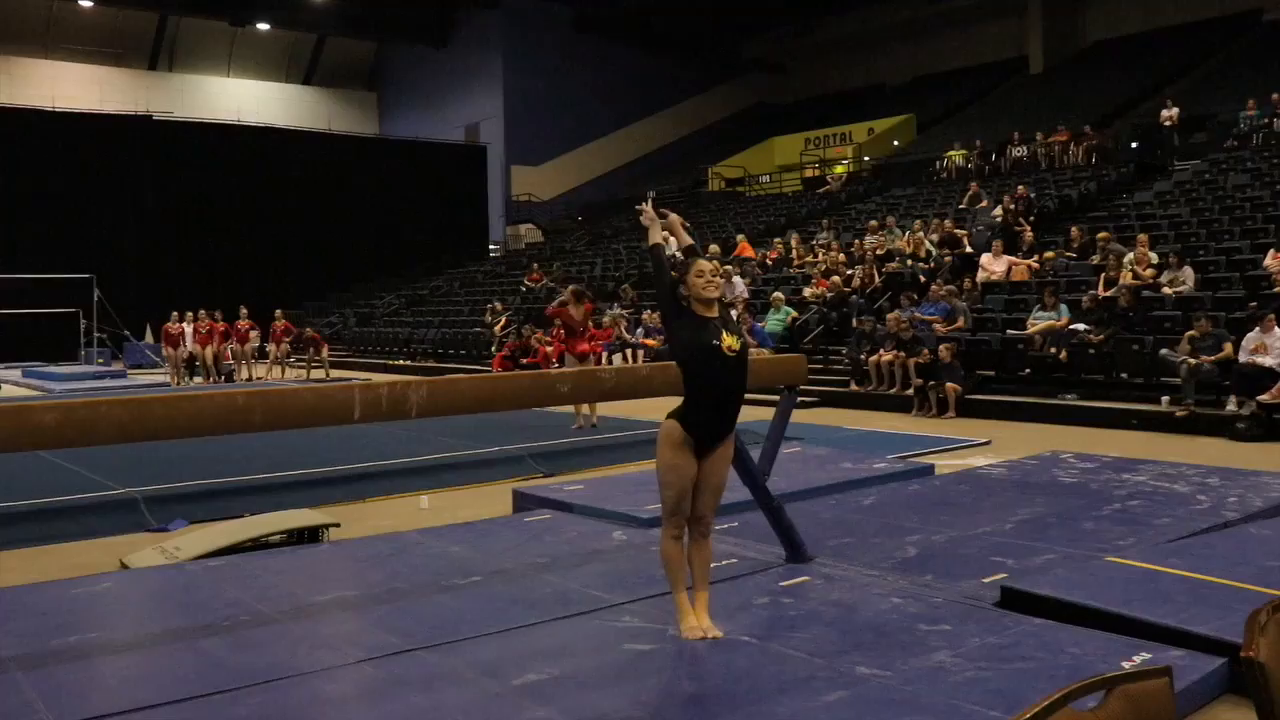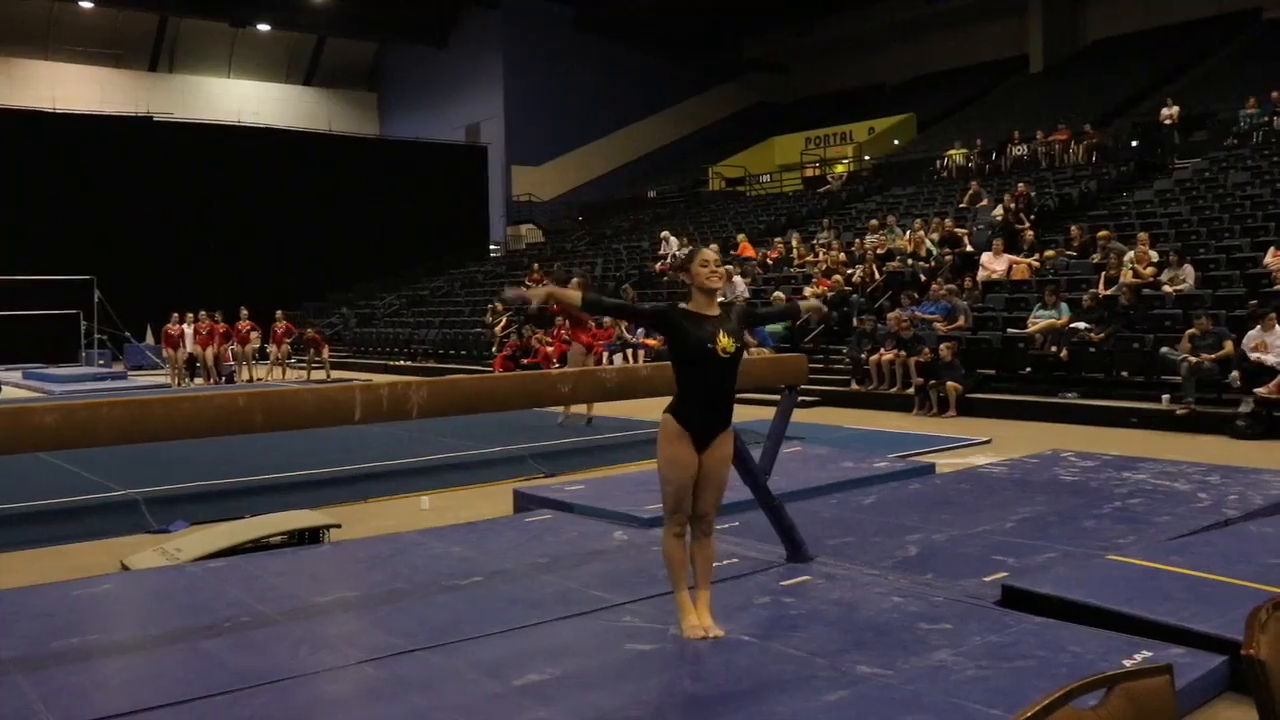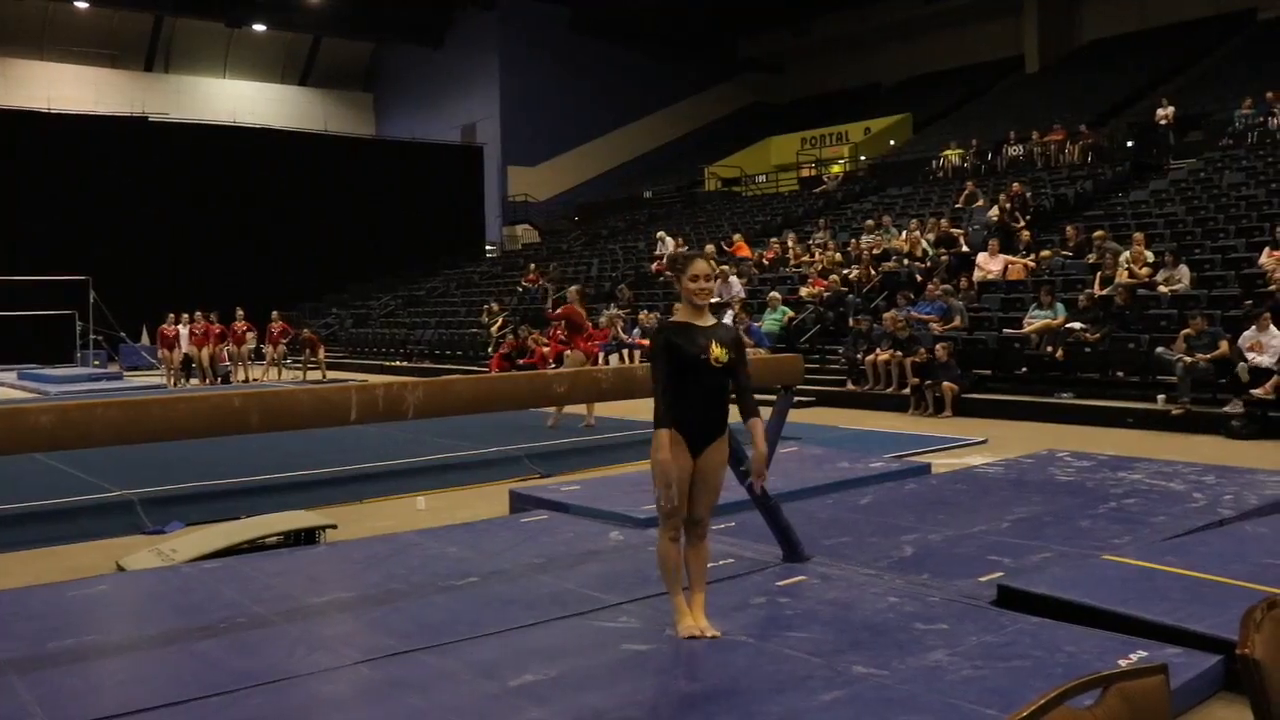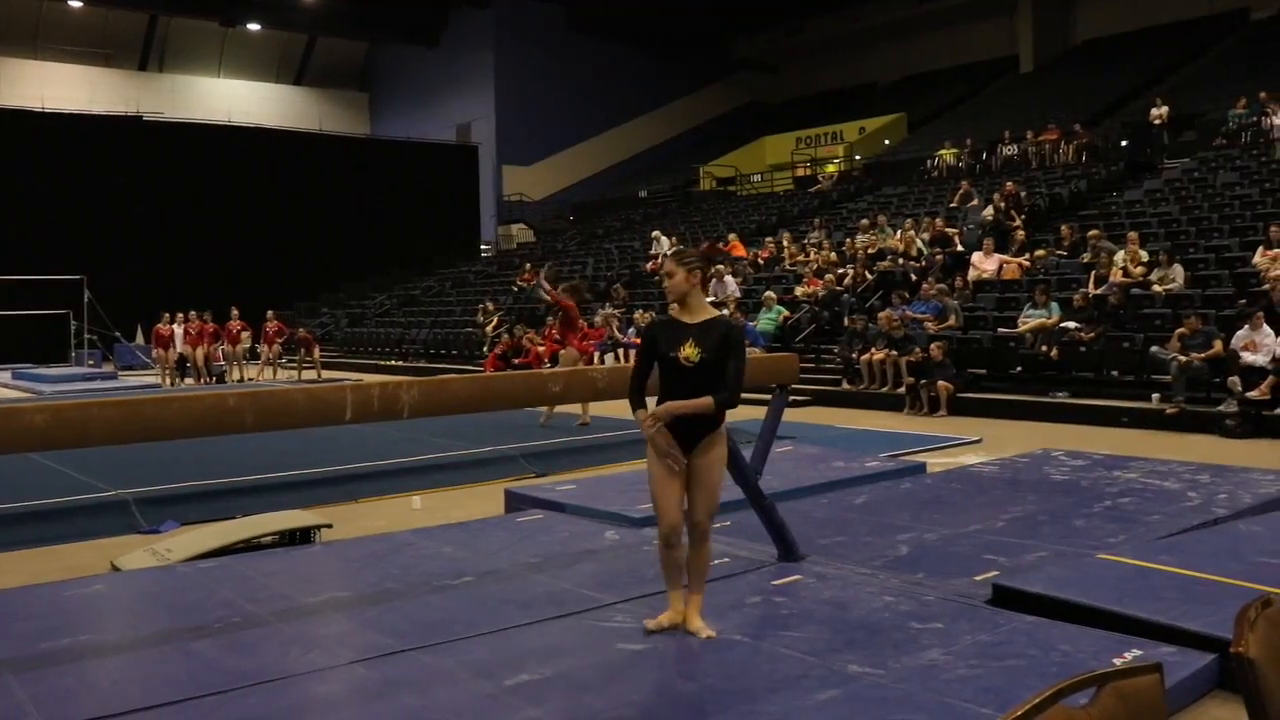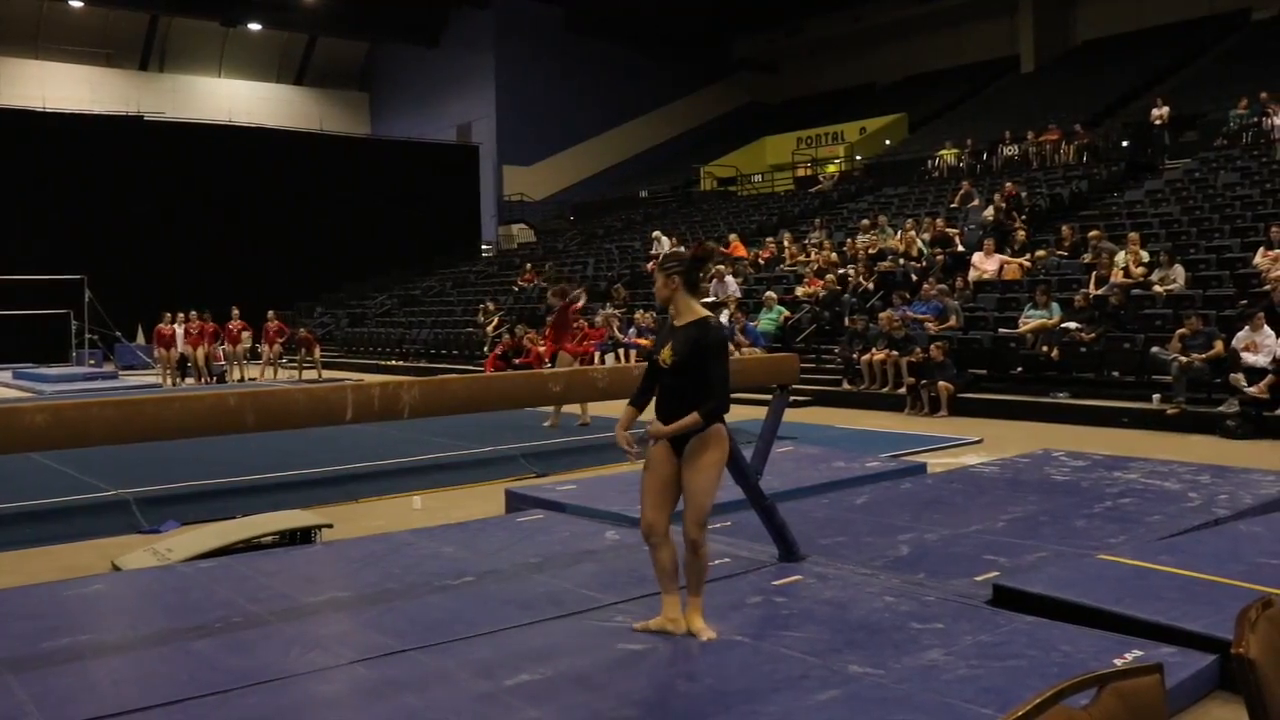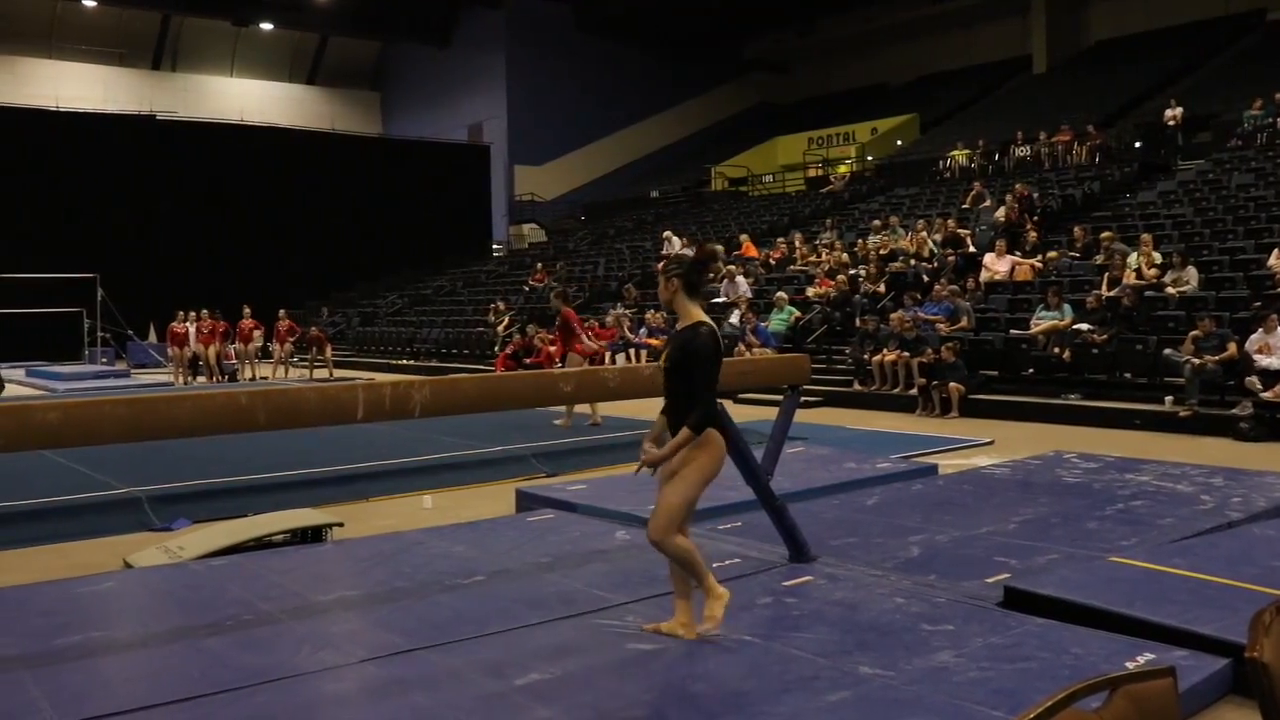
dt=0.2s
person 1, frame 1
left shoulder: (725, 317)
right shoulder: (681, 322)
left elbow: (701, 265)
right elbow: (662, 271)
left wrist: (679, 230)
right wrist: (653, 223)
left hip: (720, 437)
right hip: (684, 432)
left knee: (701, 526)
right knee: (675, 527)
left ankle: (701, 609)
right ankle: (684, 610)
person 1, frame 2
left shoulder: (735, 317)
right shoulder: (675, 316)
left elbow: (778, 312)
right elbow: (617, 308)
left wrist: (809, 305)
right wrist: (556, 294)
left hip: (720, 432)
right hip: (683, 428)
left knee: (705, 523)
right knee: (677, 522)
left ankle: (704, 608)
right ankle: (686, 609)
person 1, frame 3
left shoulder: (728, 333)
right shoulder: (667, 334)
left elbow: (744, 392)
right elbow: (662, 397)
left wrist: (760, 445)
right wrist: (665, 455)
left hip: (713, 439)
right hip: (676, 438)
left knee: (699, 528)
right knee: (673, 527)
left ankle: (699, 608)
right ankle: (682, 611)
person 1, frame 4
left shoulder: (727, 329)
right shoulder: (658, 329)
left elbow: (731, 394)
right elbow: (637, 386)
left wrist: (681, 406)
right wrist: (648, 428)
left hip: (708, 437)
right hip: (668, 436)
left knee: (700, 527)
right knee: (670, 529)
left ankle: (694, 610)
right ankle: (675, 607)
person 1, frame 5
left shoulder: (709, 331)
right shoulder: (668, 329)
left elbow: (718, 401)
right elbow: (648, 383)
left wrist: (670, 431)
right wrist: (624, 423)
left hip: (705, 439)
right hip: (667, 440)
left knee: (693, 534)
right knee: (652, 527)
left ankle: (694, 612)
right ankle: (671, 613)
person 1, frame 6
left shoulder: (698, 337)
right shoulder: (686, 331)
left elbow: (703, 408)
left wrist: (667, 455)
right wrist: (653, 436)
left hip: (702, 443)
right hip: (691, 441)
left knee: (662, 531)
right knee: (674, 532)
left ankle: (714, 592)
right ankle: (685, 616)
